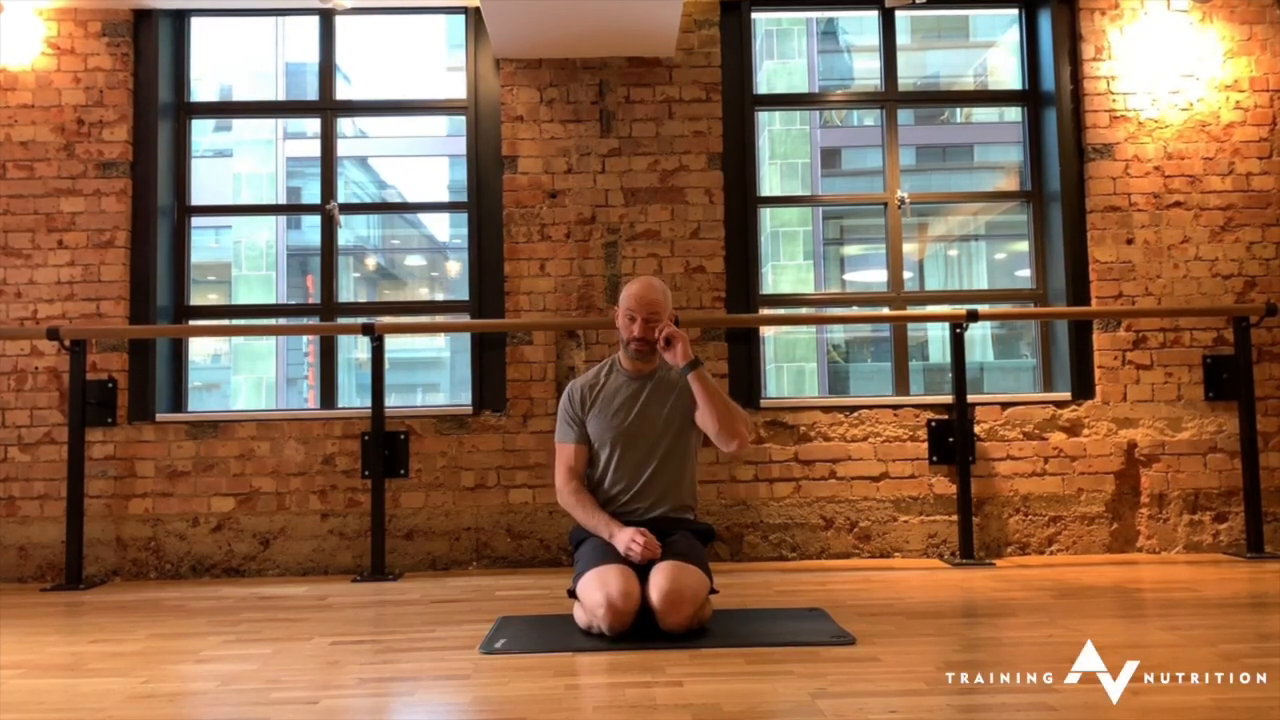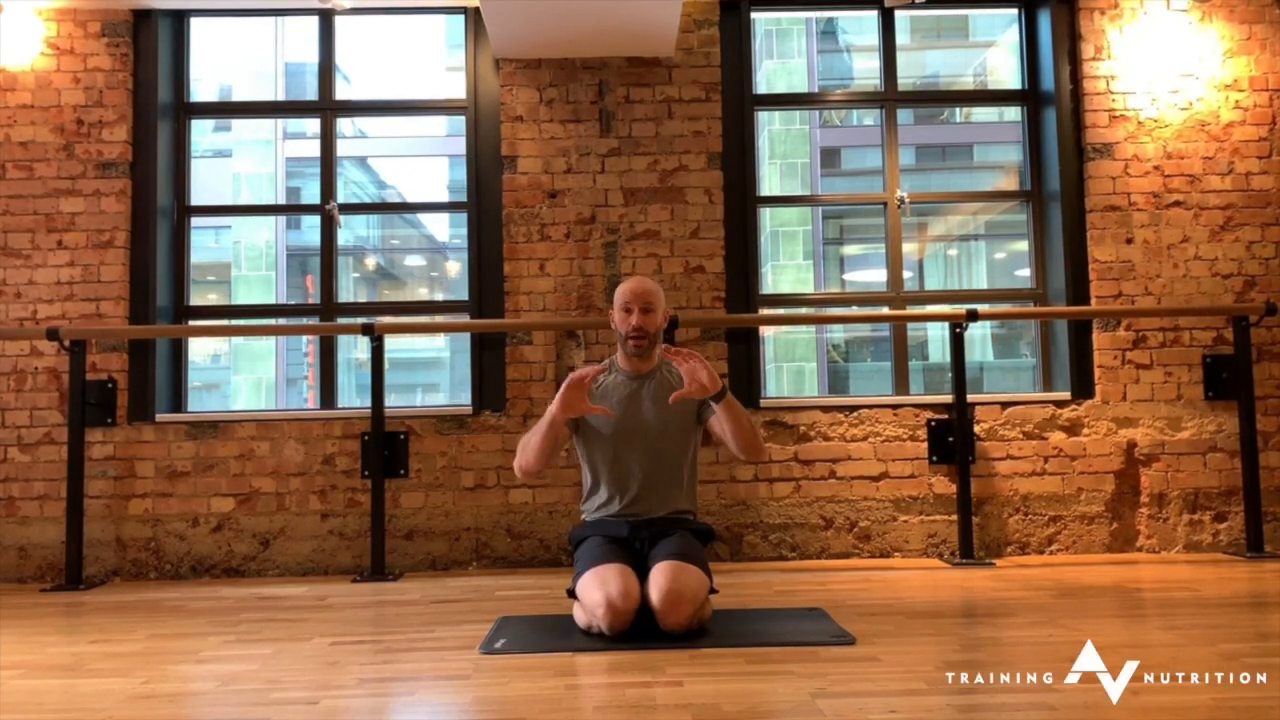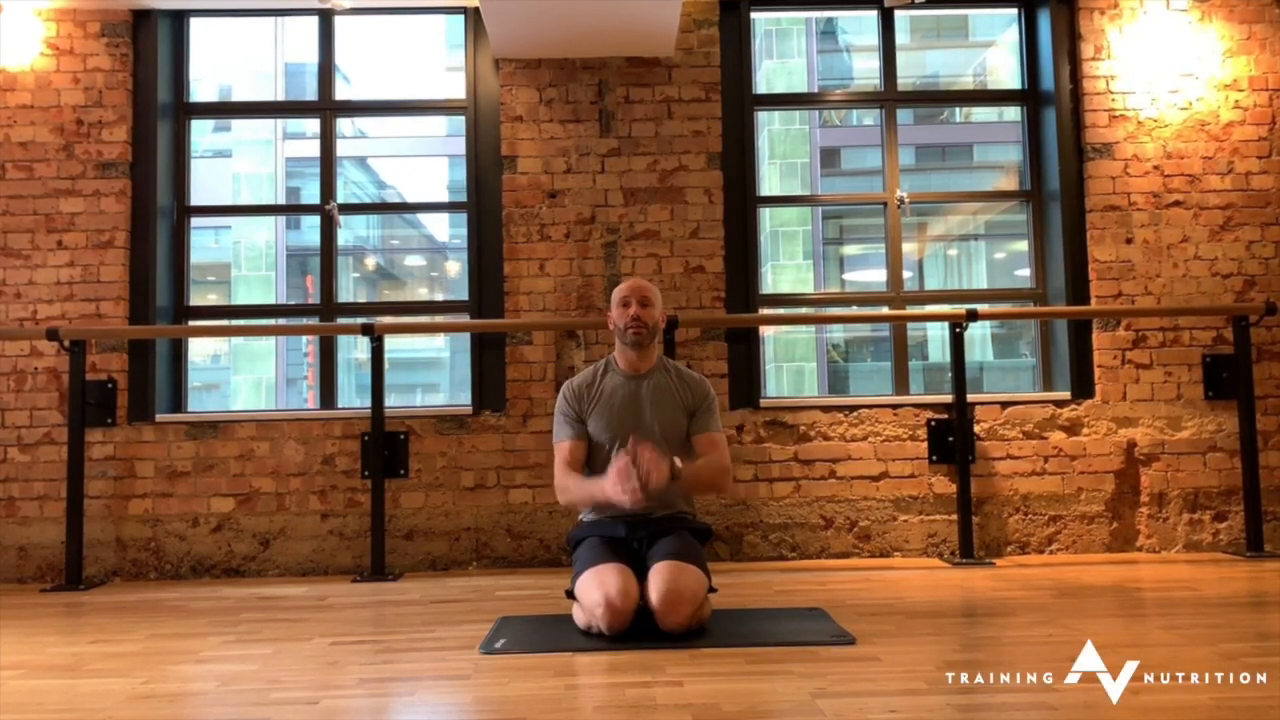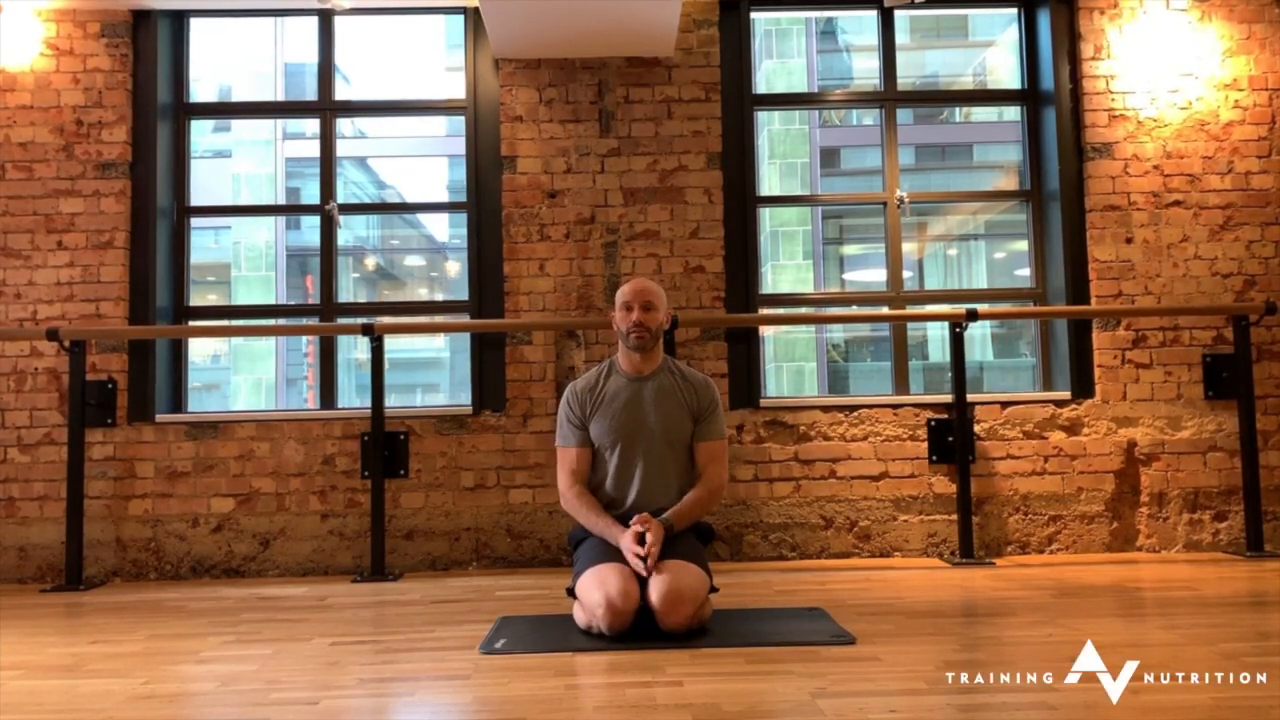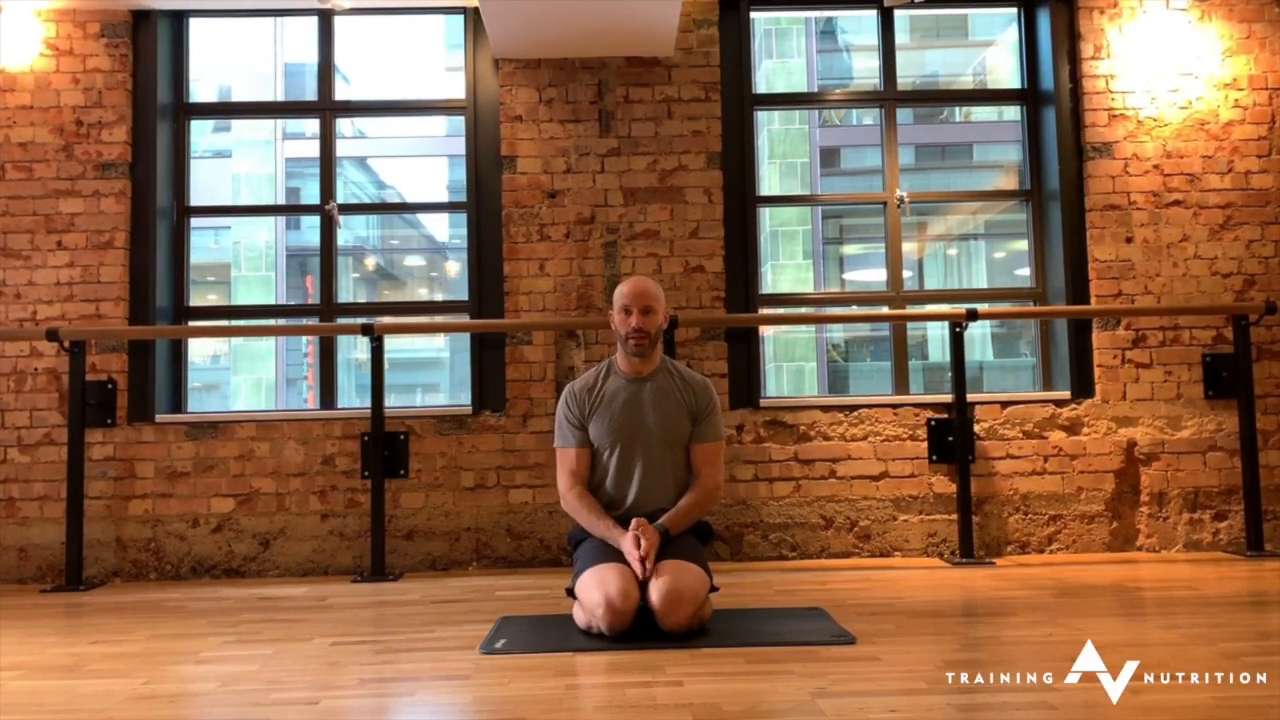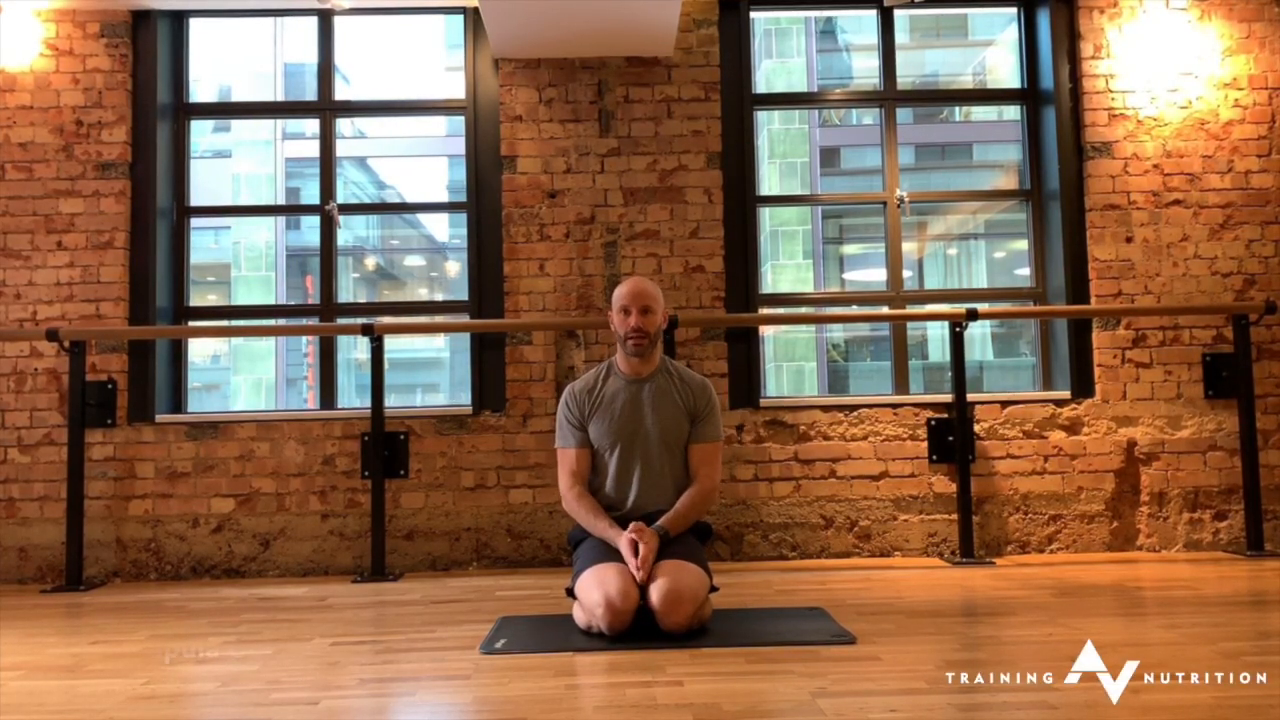
dt=0.5s
person 1, frame 1
left shoulder: (690, 383)
right shoulder: (581, 392)
left elbow: (735, 440)
right elbow: (567, 484)
left wrist: (690, 365)
right wrist: (615, 532)
left hip: (675, 527)
right hip: (605, 531)
left knee: (675, 608)
right knee: (614, 609)
left ankle: (648, 593)
right ankle: (588, 597)
person 1, frame 2
left shoulder: (689, 385)
right shoulder: (582, 389)
left elbow: (753, 451)
right elbow: (525, 467)
left wrist: (718, 394)
right wrist: (556, 413)
left hip: (673, 527)
right hip: (605, 528)
left knee: (674, 609)
right knee: (612, 609)
left ankle: (657, 592)
right ankle: (588, 598)
person 1, frame 3
left shoulder: (694, 387)
right shoulder: (577, 390)
left elbow: (721, 476)
right elbow: (565, 488)
left wrist: (672, 472)
right wrist: (606, 486)
left hip: (672, 525)
right hip: (603, 529)
left knee: (674, 608)
right knee: (611, 609)
right ankle: (587, 595)
person 1, frame 4
left shoulder: (699, 389)
right shoulder: (581, 393)
left elbow: (714, 479)
right elbow: (570, 488)
left wrist: (663, 524)
right wrist: (620, 535)
left hip: (676, 528)
right hip: (603, 531)
left knee: (674, 608)
right knee: (612, 609)
left ankle: (652, 588)
right ankle: (587, 596)
person 1, frame 5
left shoulder: (697, 390)
right shoulder: (579, 394)
left elbow: (710, 481)
right elbow: (571, 489)
left wrist: (659, 529)
right wrist: (621, 538)
left hip: (675, 528)
right hip: (602, 531)
left knee: (675, 609)
right knee: (612, 610)
left ankle: (651, 591)
right ankle: (587, 594)
person 1, frame 6
left shoulder: (696, 391)
right shoulder: (580, 395)
left elbow: (706, 483)
right elbow: (572, 489)
left wrist: (657, 532)
right wrist: (618, 537)
left hip: (674, 529)
right hip: (603, 530)
left knee: (674, 609)
right knee: (612, 609)
left ankle: (668, 589)
right ankle: (588, 595)
